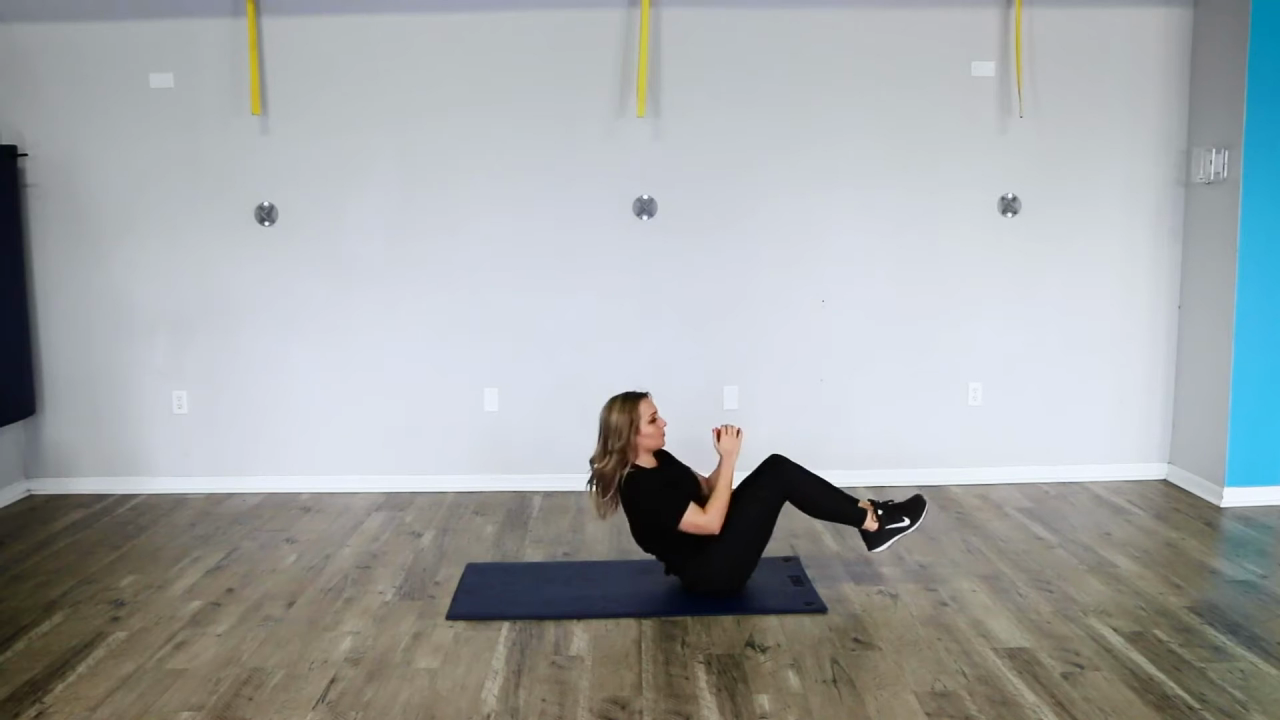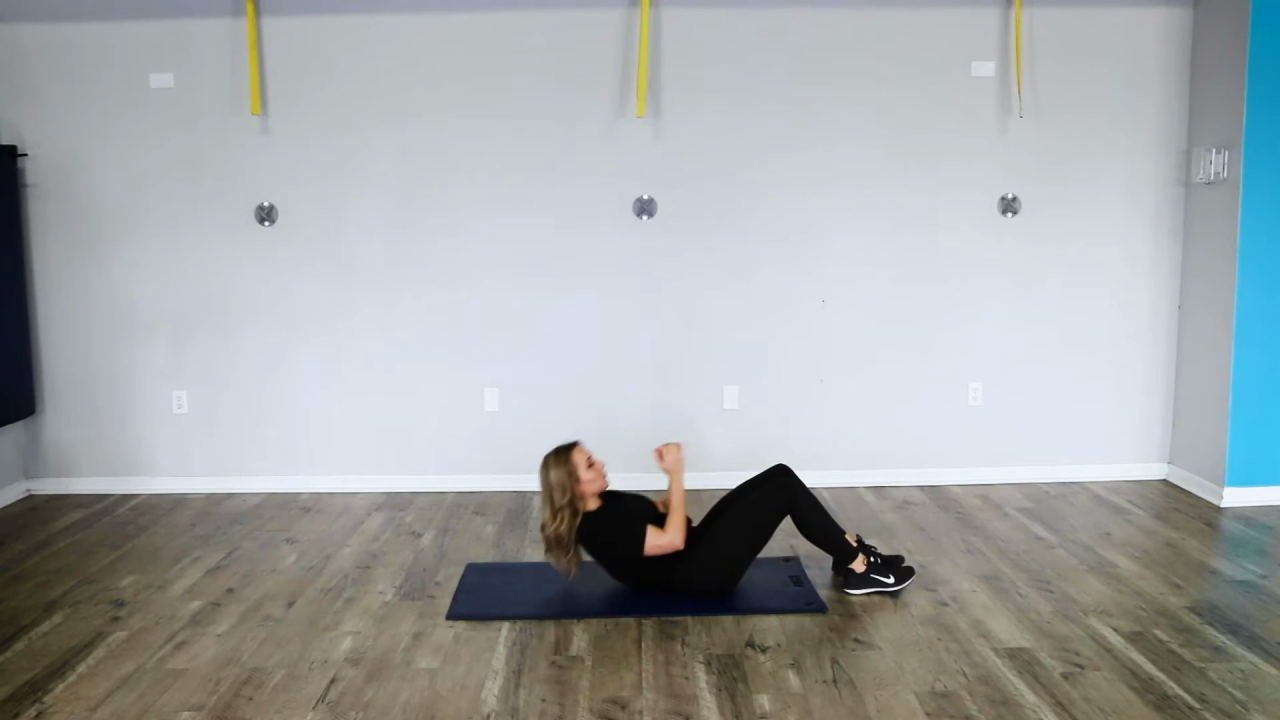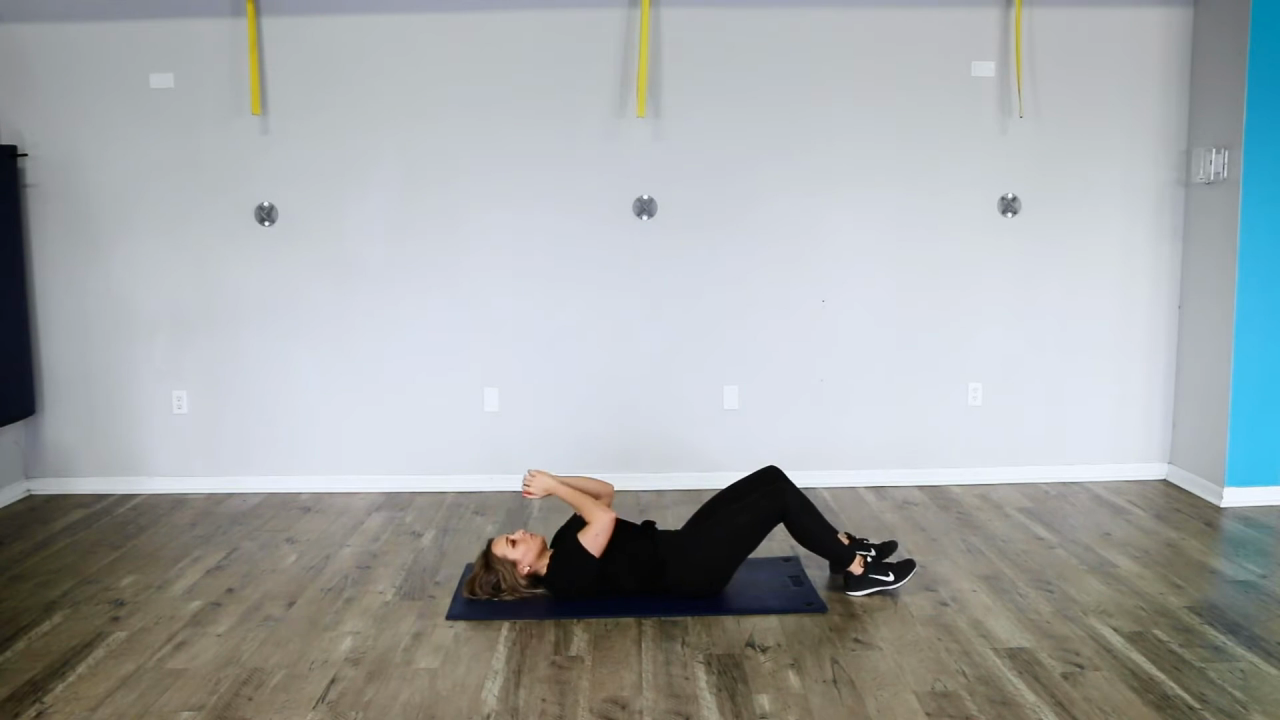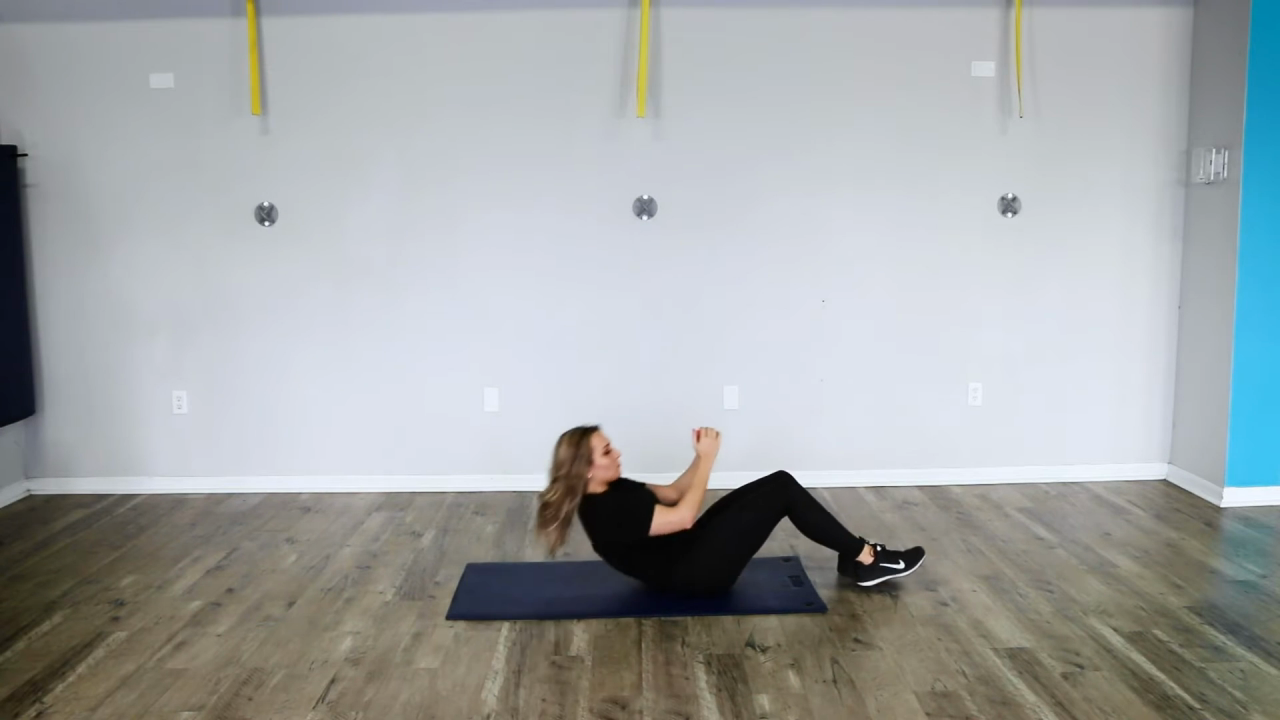
dt=0.7s
person 1, frame 1
left shoulder: (658, 460)
right shoulder: (641, 488)
left elbow: (706, 490)
right elbow: (710, 523)
left wrist: (724, 456)
right wrist: (730, 459)
left hip: (713, 548)
right hip: (710, 571)
left knee: (776, 466)
right knee: (781, 478)
left ankle: (870, 511)
right ankle: (874, 526)
person 1, frame 2
left shoulder: (604, 503)
right shoulder: (599, 527)
left elbow: (663, 513)
right elbow: (673, 539)
left wrist: (673, 475)
right wrist: (675, 475)
left hip: (696, 549)
right hip: (700, 572)
left knee: (780, 475)
right knee: (785, 491)
left ankle: (851, 549)
right ankle: (859, 570)
person 1, frame 3
left shoulder: (561, 543)
right shoulder: (567, 575)
left elbow: (607, 494)
right elbow: (604, 519)
left wrist: (555, 481)
right wrist: (553, 487)
left hip: (678, 547)
right hip: (690, 570)
left knee: (772, 479)
right knee: (781, 498)
left ankle: (847, 547)
right ankle: (859, 572)
person 1, frame 4
left shoulder: (611, 493)
right shoulder: (607, 513)
left elbow: (671, 495)
right elbow: (684, 515)
left wrist: (700, 457)
right wrist: (707, 460)
left hip: (692, 549)
right hip: (695, 571)
left knee: (780, 481)
right knee: (782, 494)
left ankle: (855, 553)
right ankle: (867, 561)
